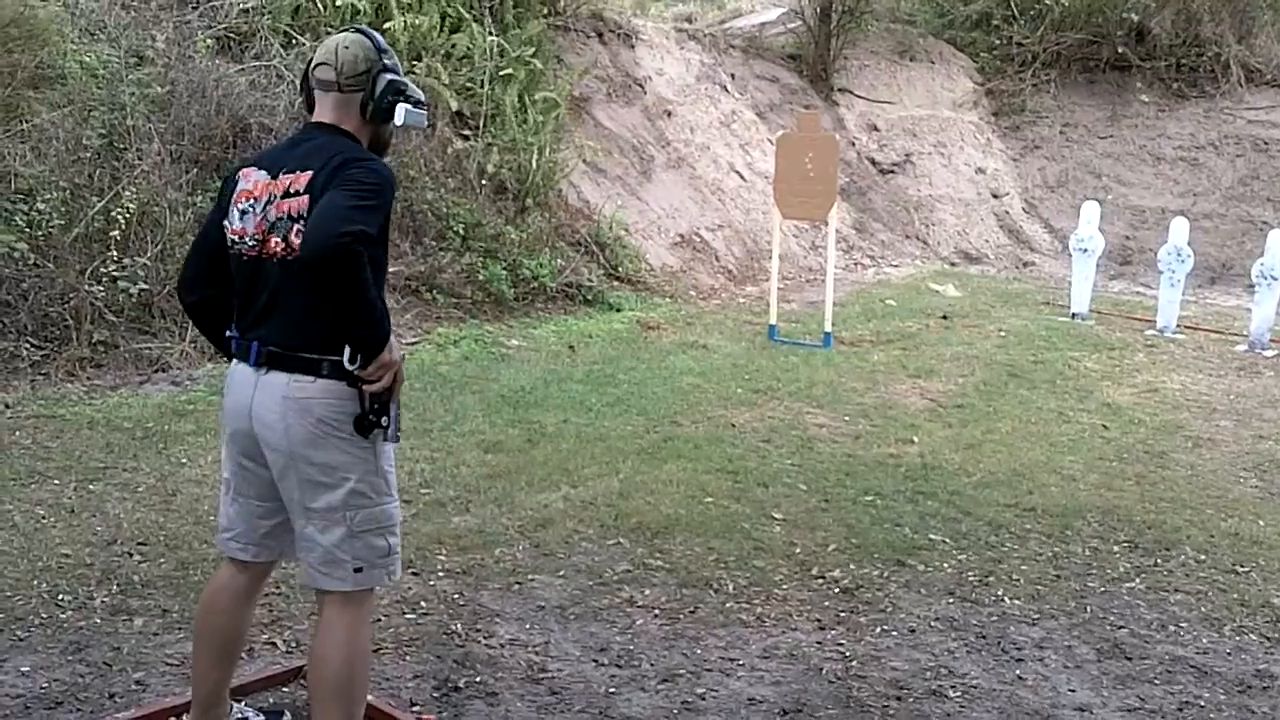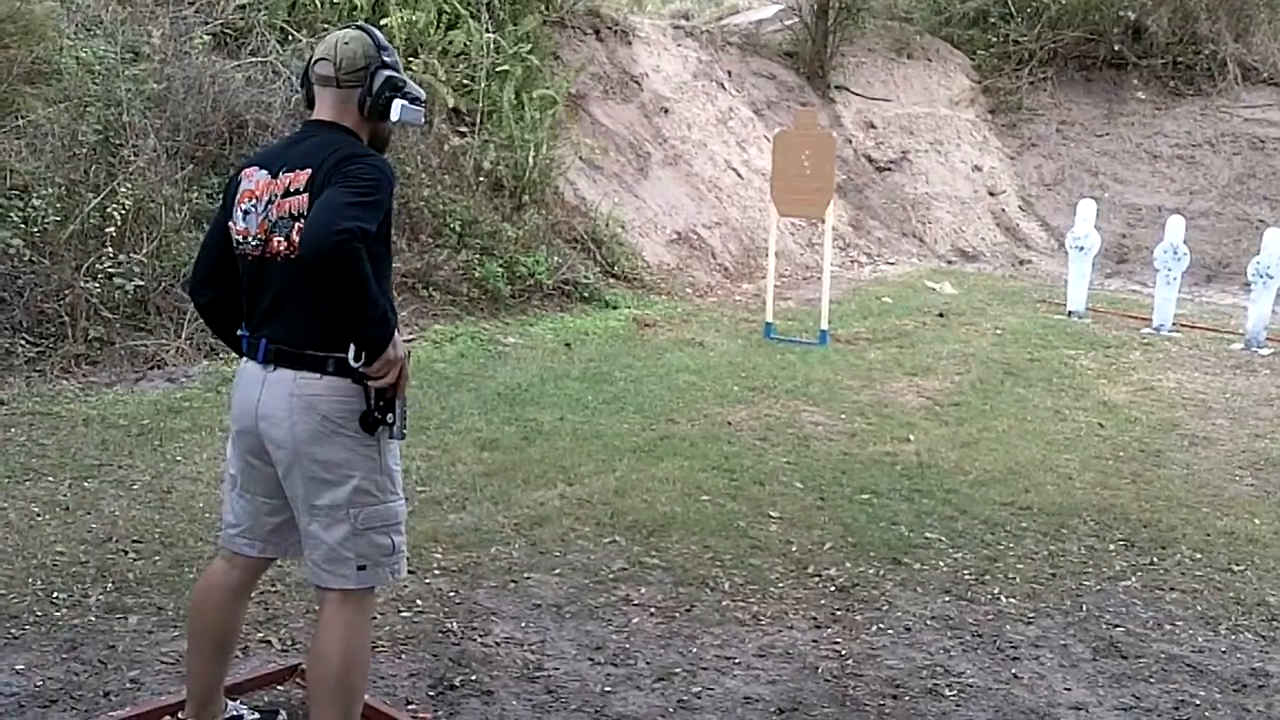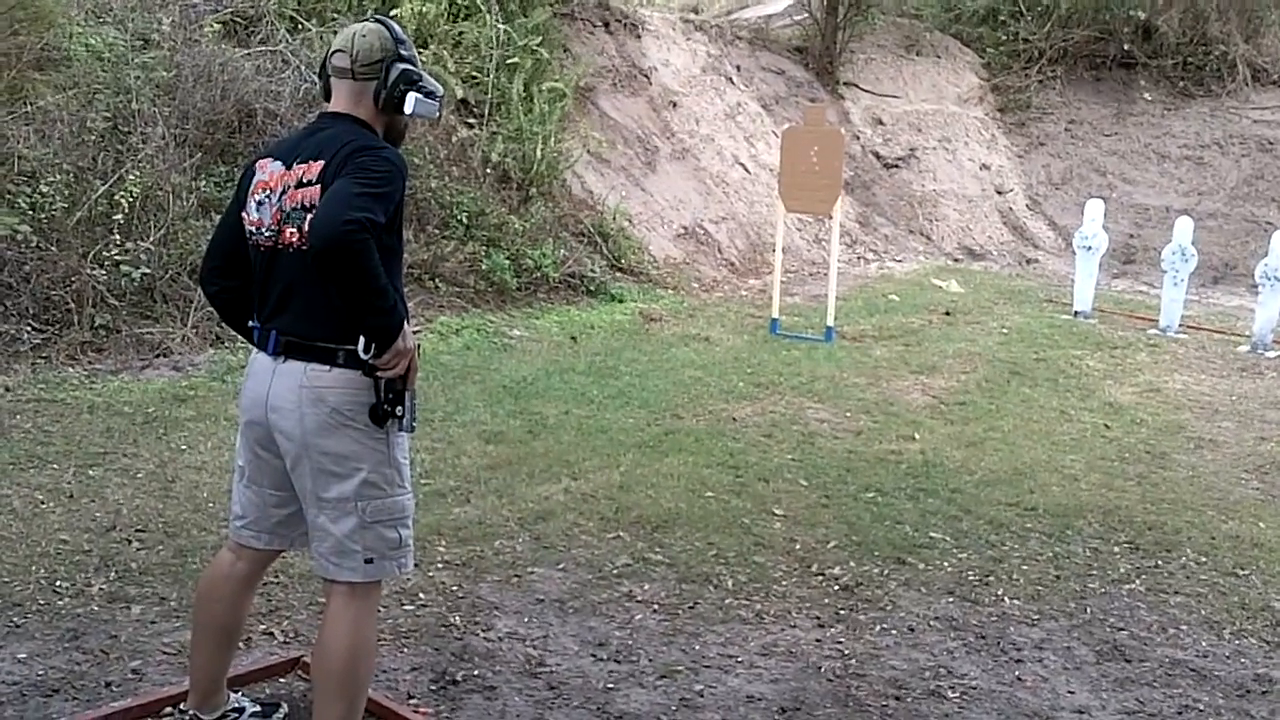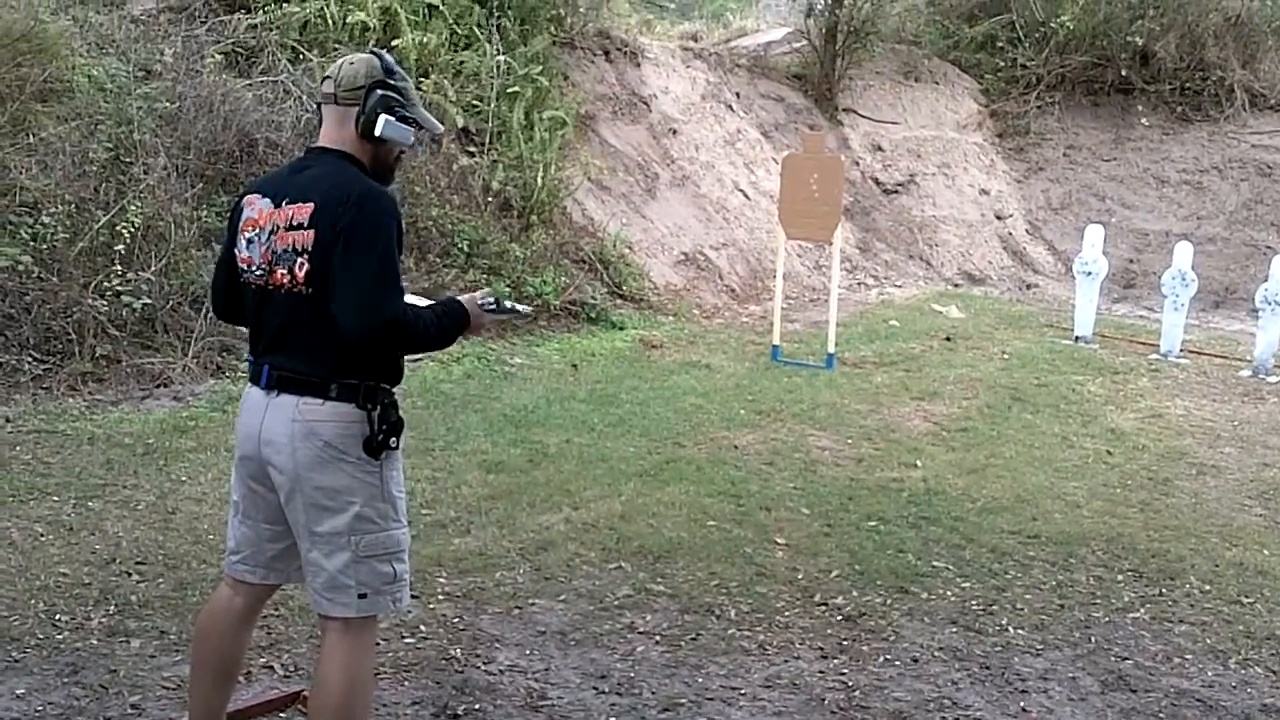
dt=0.7s
person 1, frame 1
left shoulder: (250, 172)
right shoulder: (362, 170)
left elbow: (197, 285)
right elbow: (330, 247)
left wrist: (249, 351)
right wrist: (377, 341)
left hip: (247, 389)
right hip: (325, 402)
left knee: (242, 562)
right knee: (347, 591)
person 1, frame 2
left shoulder: (254, 171)
right shoulder: (362, 167)
left elbow: (208, 285)
right elbow: (330, 245)
right wrist: (381, 336)
left hip: (254, 387)
right hip: (330, 400)
left knee: (239, 557)
right knee: (348, 590)
person 1, frame 3
left shoulder: (269, 160)
right shoulder: (375, 158)
left elbow: (219, 273)
right elbow: (340, 237)
right wrist: (390, 327)
left hip: (265, 377)
right hip: (339, 392)
left knee: (245, 548)
right knee: (354, 582)
person 1, frame 4
left shoulder: (259, 195)
right shoulder: (361, 202)
left elbow: (227, 303)
right elbow: (372, 325)
right wrist: (456, 314)
left hip: (261, 409)
right hip: (335, 426)
left knee: (243, 583)
right knee: (350, 615)
